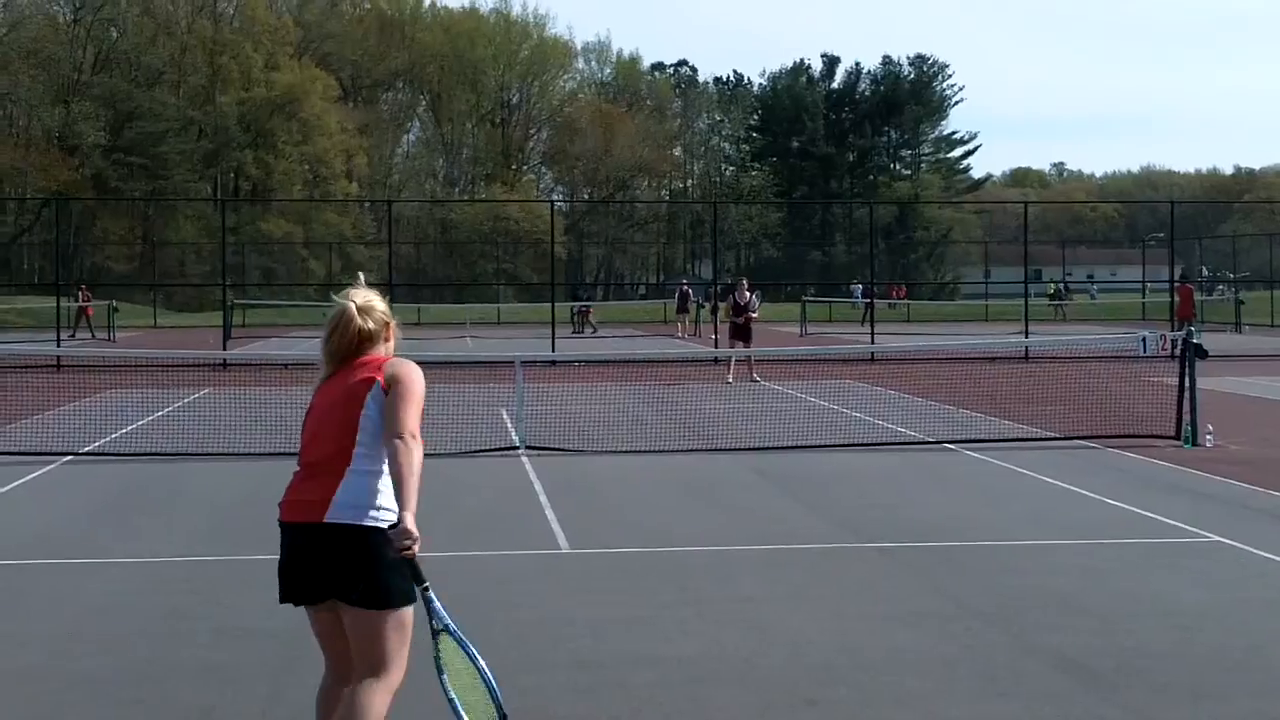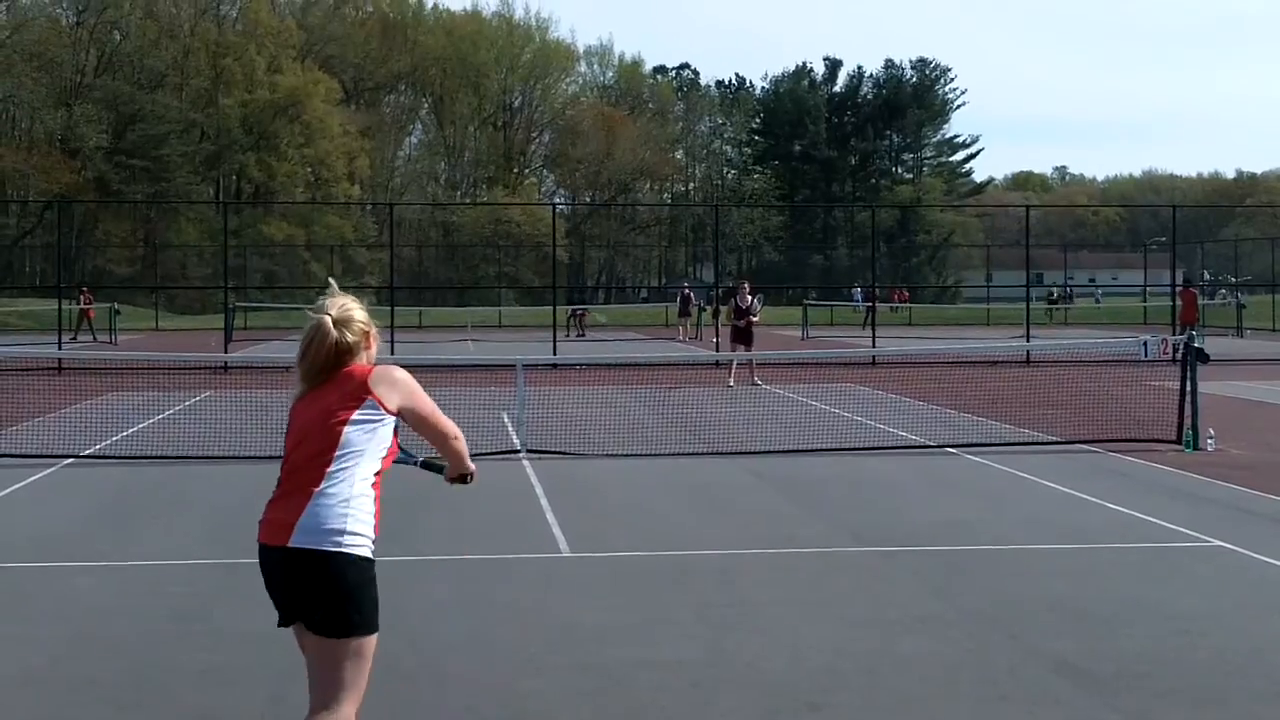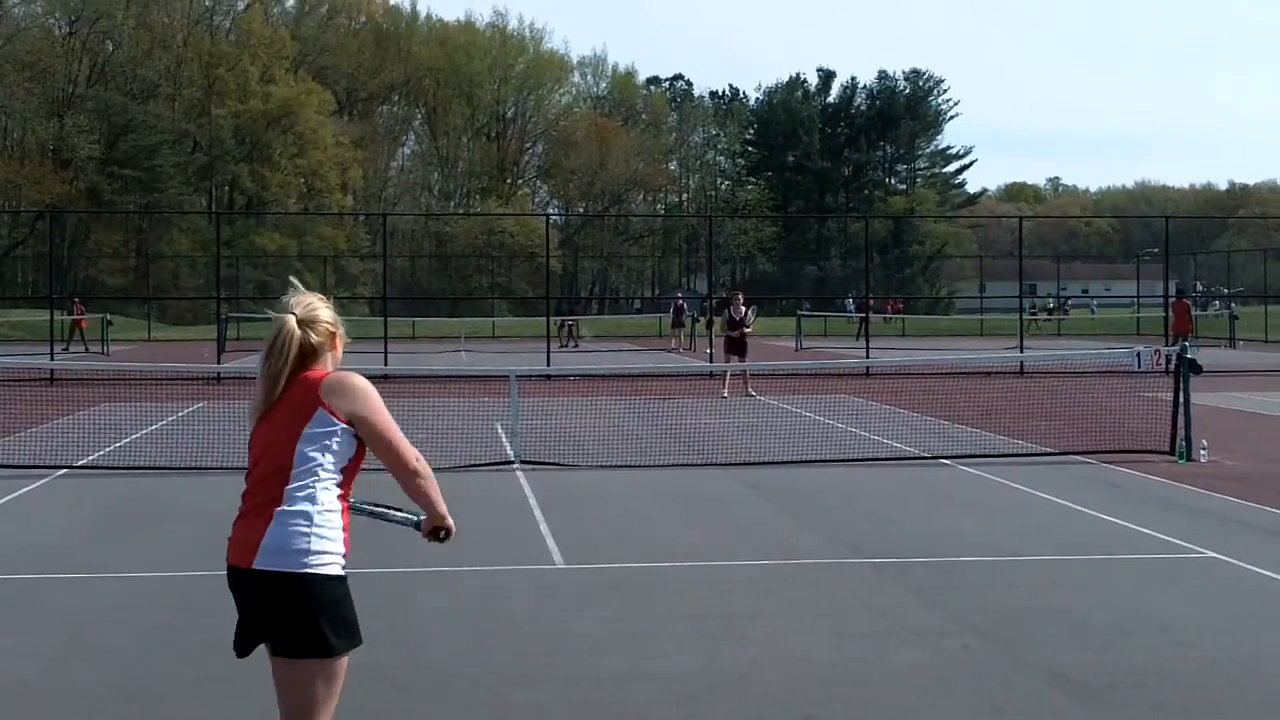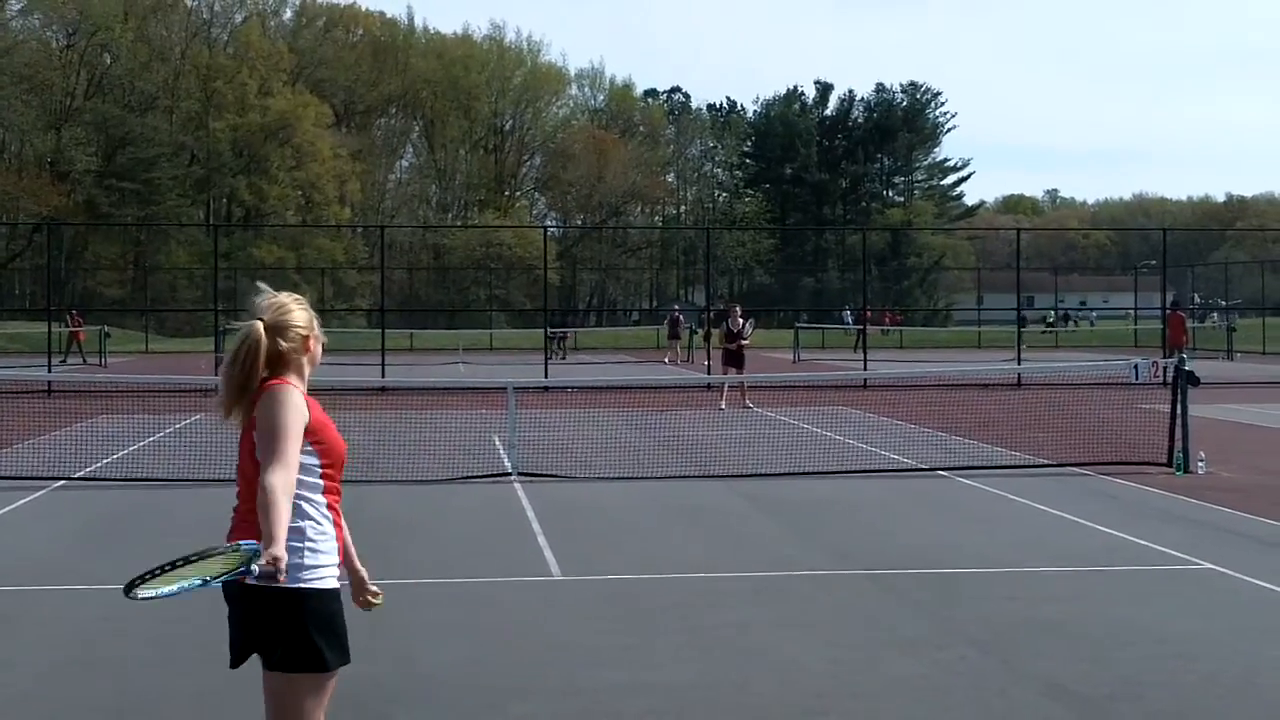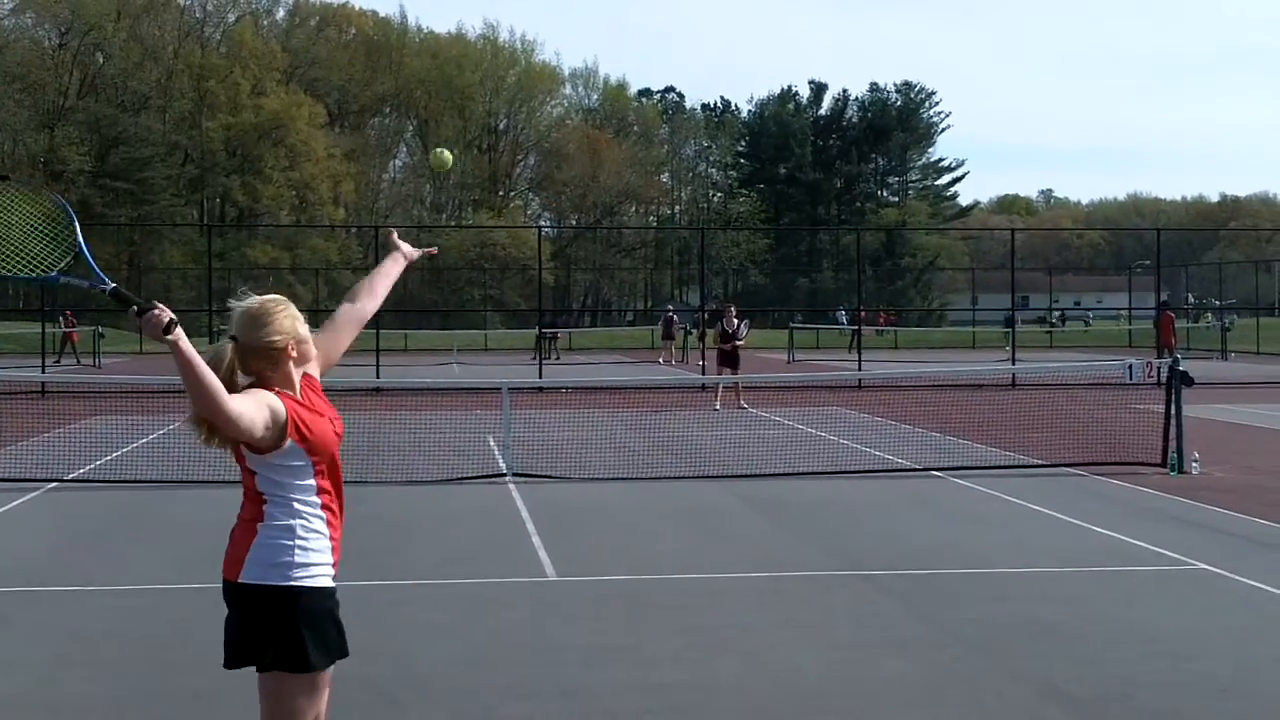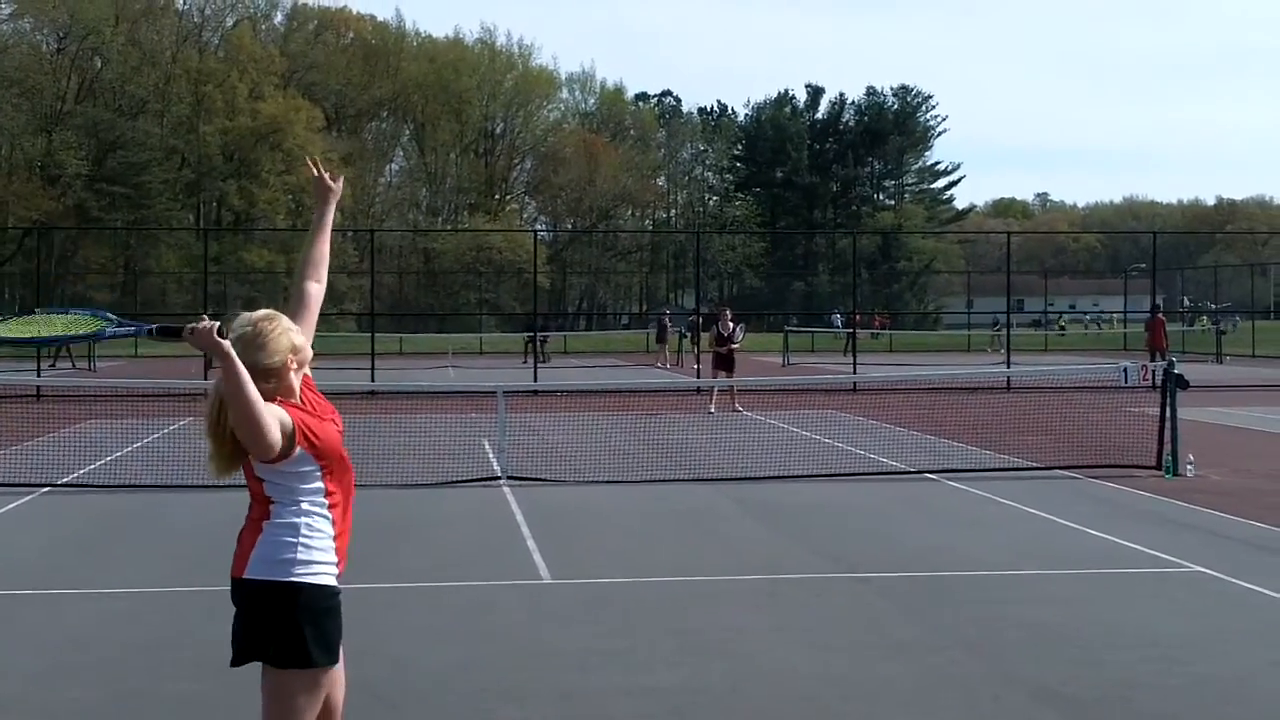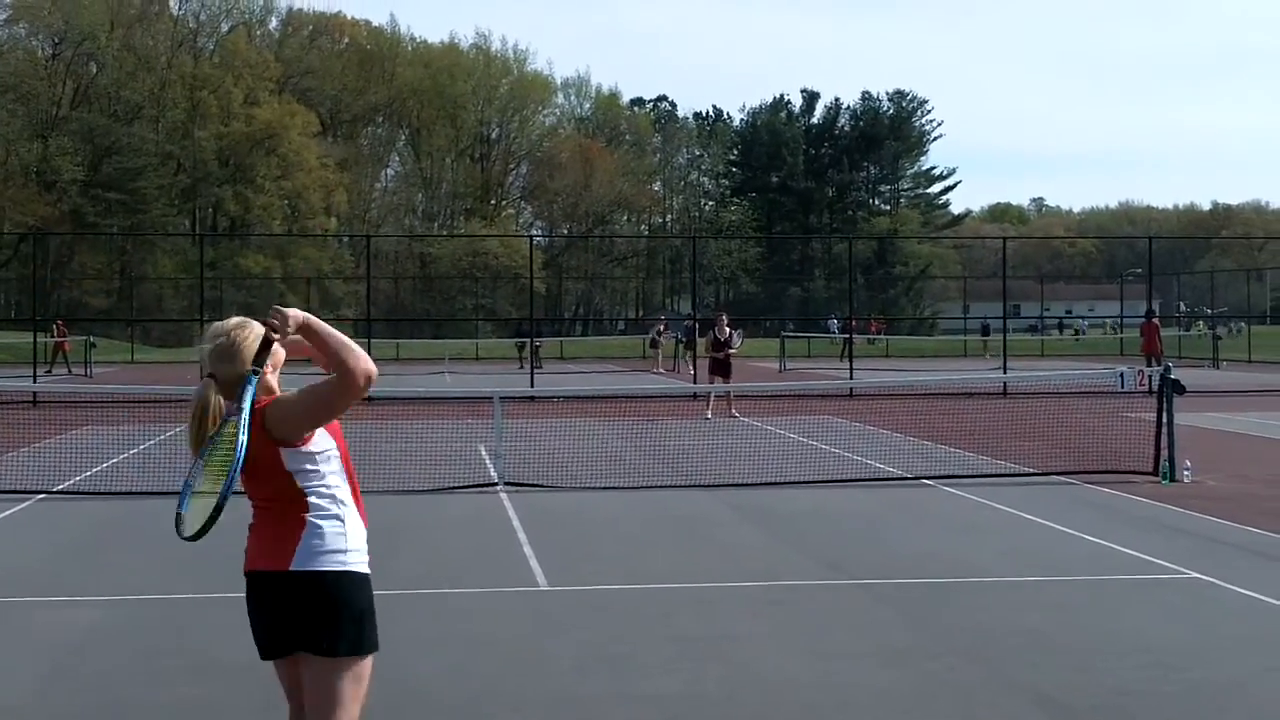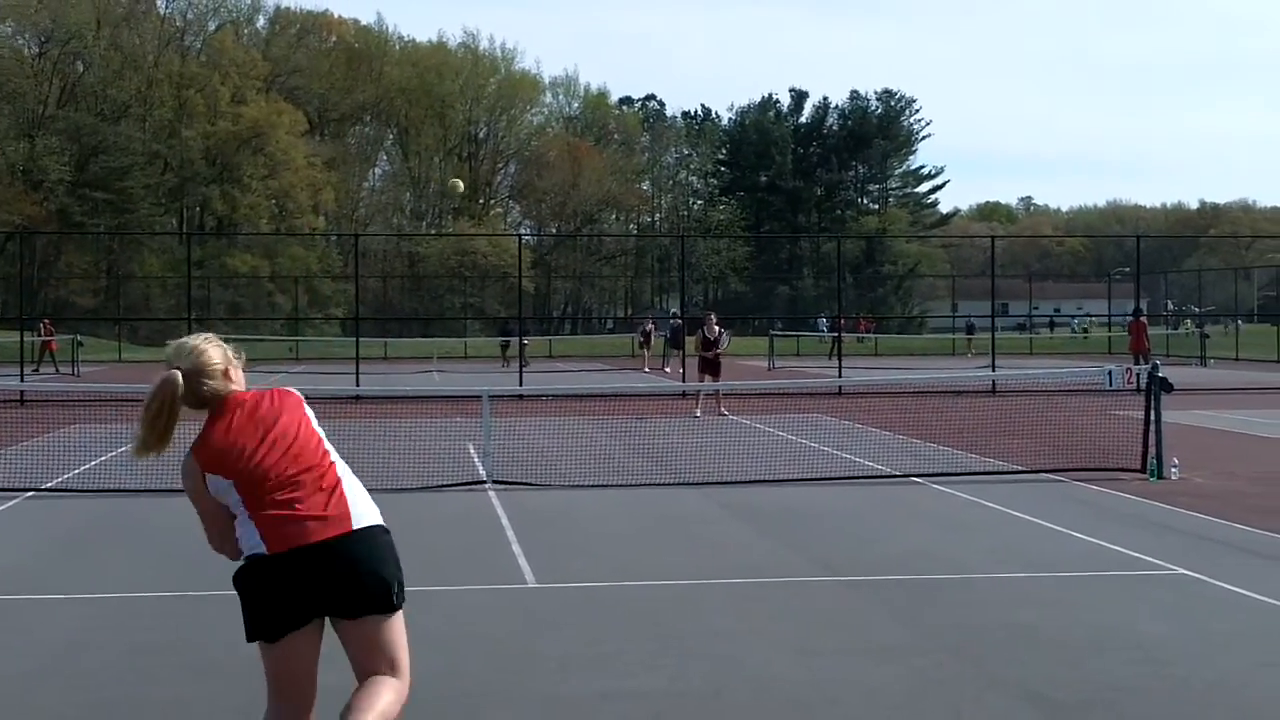
dt=0.3s
person 1, frame 1
left shoulder: (332, 380)
right shoulder: (399, 371)
right elbow: (406, 439)
right wrist: (407, 515)
left hip: (301, 526)
right hip: (356, 527)
left knee: (343, 671)
right knee: (382, 675)
person 1, frame 2
left shoulder: (310, 394)
right shoulder: (388, 380)
right elbow: (449, 437)
right wrist: (462, 463)
left hip: (281, 545)
right hip: (332, 546)
person 1, frame 3
left shoulder: (280, 395)
right shoulder: (344, 387)
right elbow: (408, 465)
right wrist: (440, 513)
left hip: (255, 563)
right hip: (300, 566)
person 1, frame 4
left shoulder: (281, 397)
right shoulder: (283, 397)
left elbow: (314, 502)
right elbow: (277, 478)
left wrist: (355, 569)
right wrist: (274, 543)
left hip: (263, 584)
right hip: (294, 581)
person 1, frame 5
left shoulder: (303, 382)
right shoulder: (261, 404)
left elbow: (353, 311)
right elbow: (225, 412)
left wrist: (397, 258)
right wrist: (178, 346)
left hip: (296, 580)
right hip: (284, 582)
person 1, frame 6
left shoulder: (294, 386)
right shoulder: (277, 418)
left elbow: (311, 284)
right elbow: (259, 437)
left wrist: (326, 207)
right wrist: (224, 355)
left hip: (293, 577)
right hip: (292, 581)
person 1, frame 7
right shoulder: (284, 414)
right elbow: (360, 374)
left wrist: (297, 339)
right wrist: (309, 323)
left hip: (273, 580)
right hip: (328, 576)
person 1, frame 8
left shoulder: (198, 460)
right shoulder: (284, 400)
left elbow: (225, 544)
left hip: (272, 563)
right hip: (355, 542)
right knee: (388, 680)
